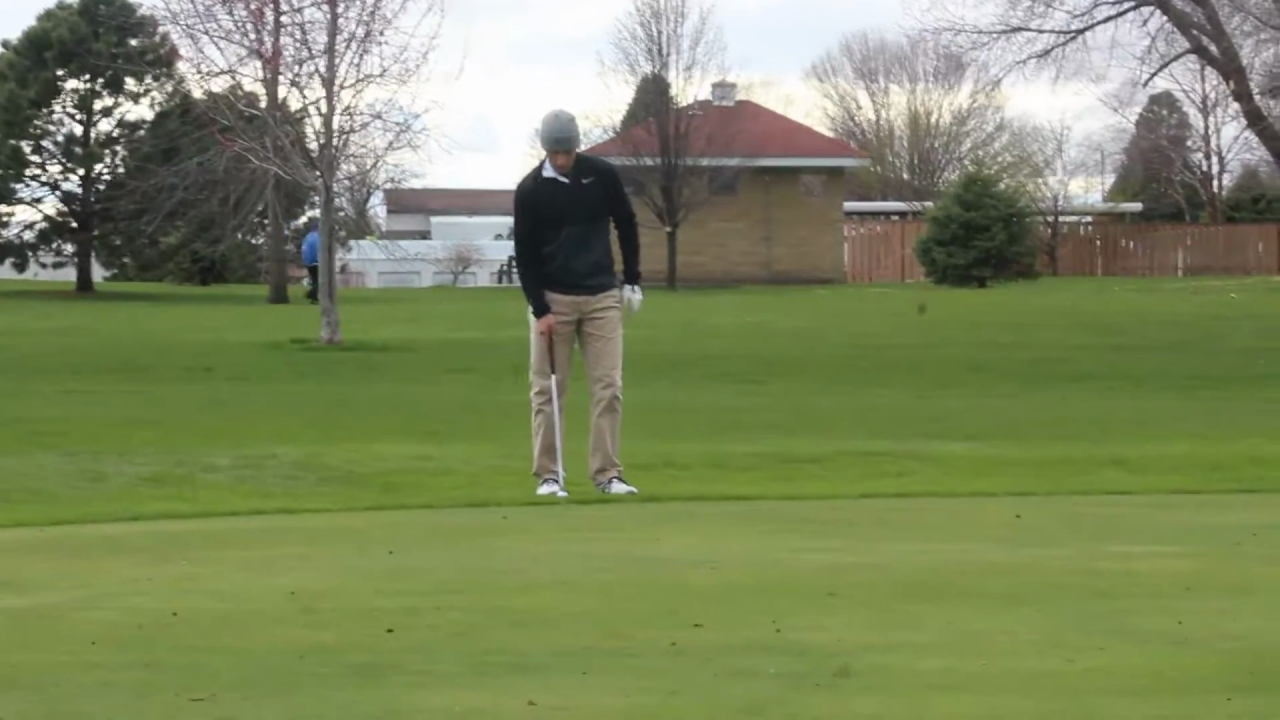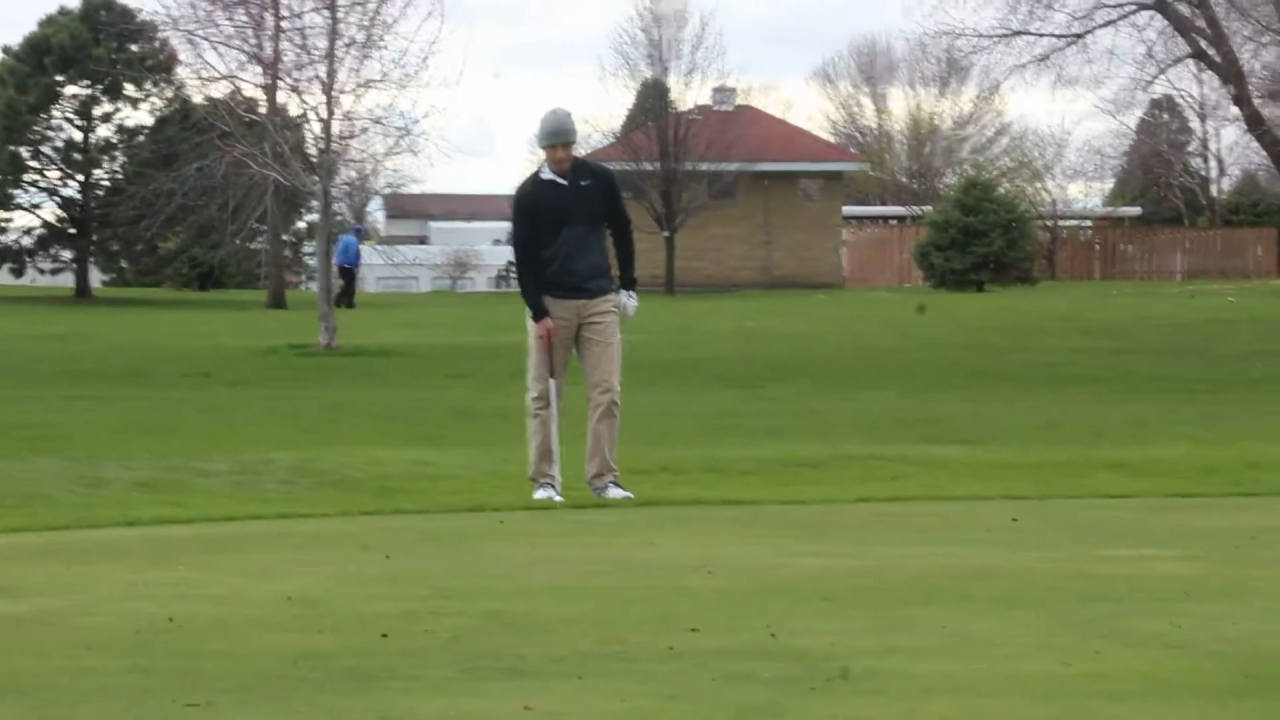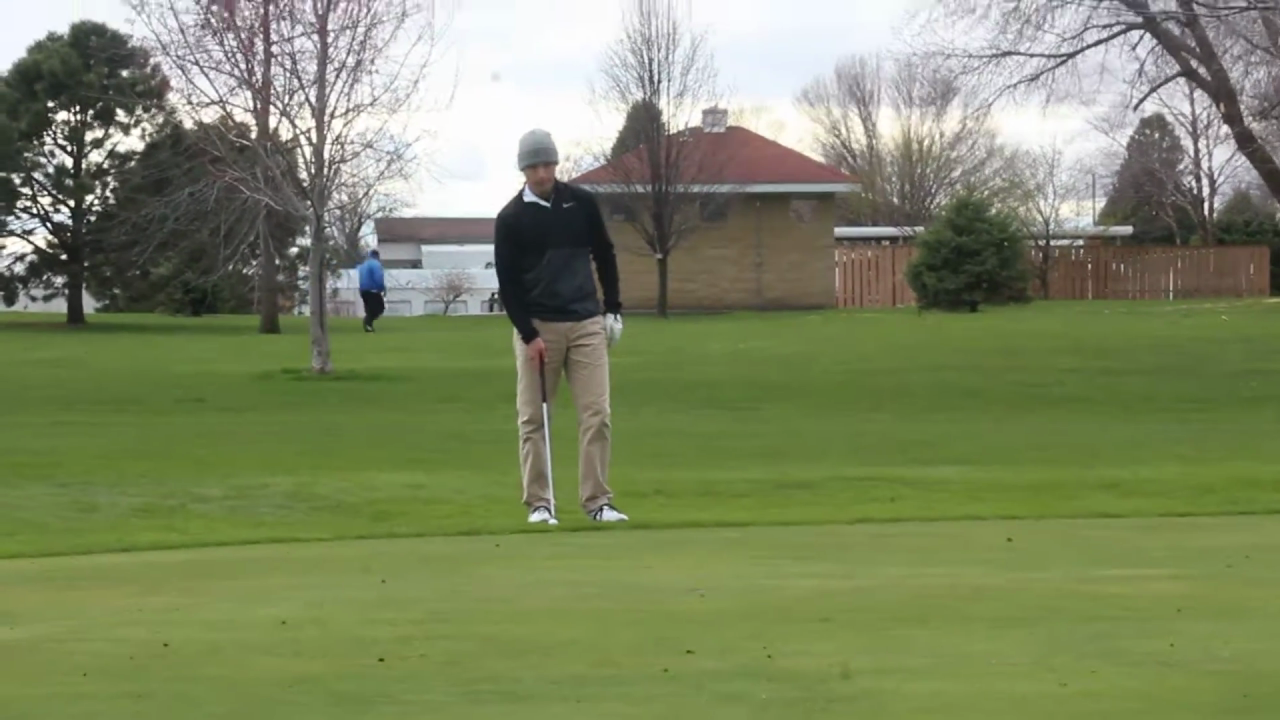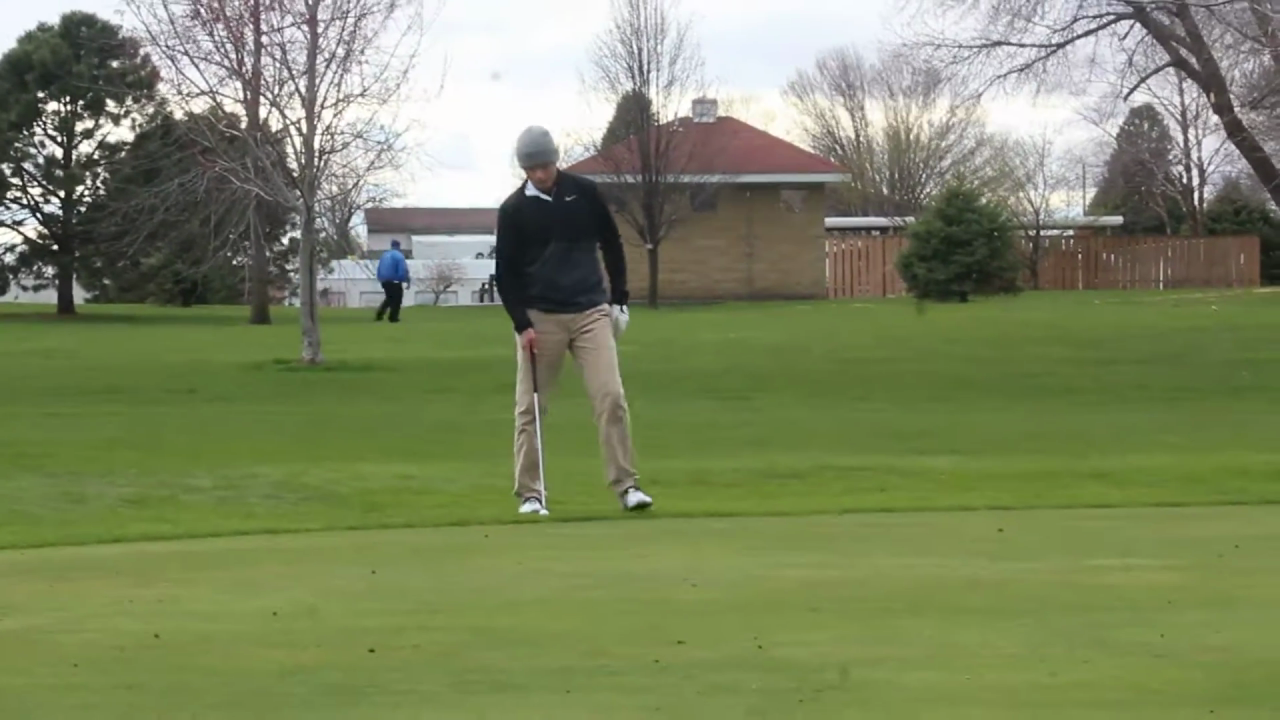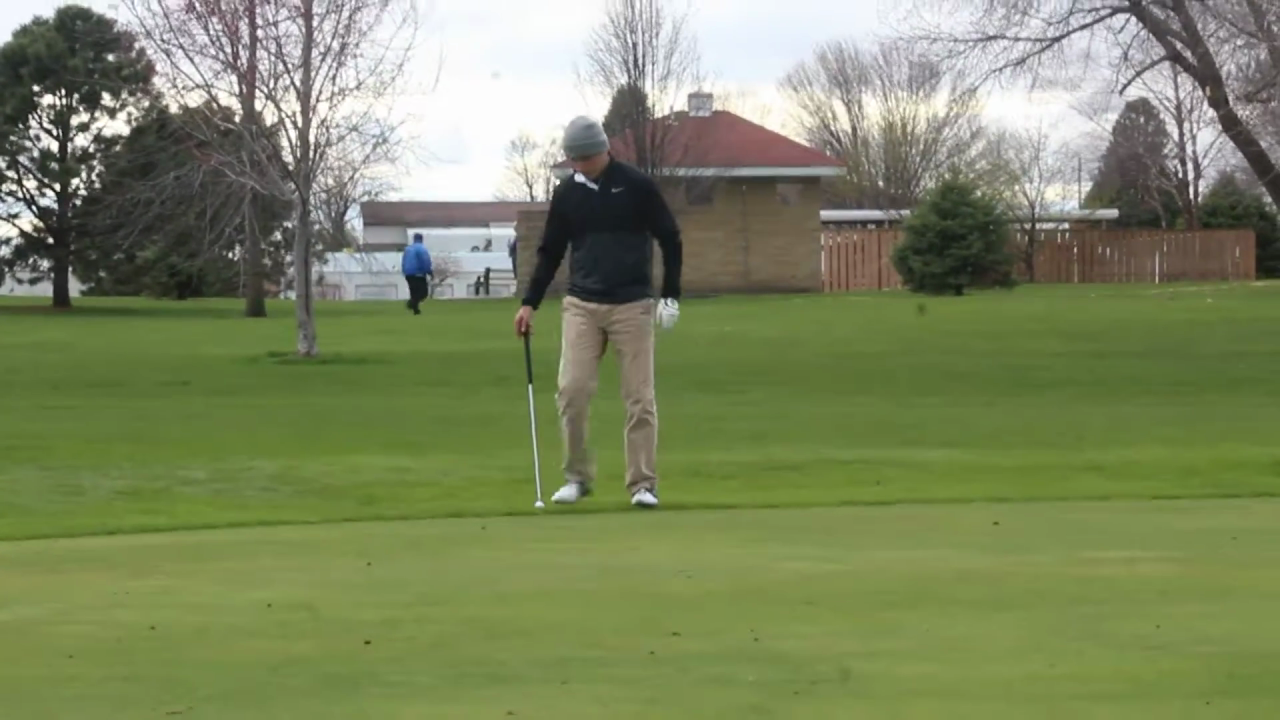
dt=0.5s
person 1, frame 1
left shoulder: (603, 174)
right shoulder: (530, 190)
left elbow: (626, 225)
right elbow: (524, 255)
left wrist: (632, 280)
right wrist: (539, 309)
left hip: (602, 295)
right hip: (552, 299)
left knee: (608, 386)
right knee: (546, 389)
left ankle: (607, 473)
right ankle: (547, 474)
person 1, frame 2
left shoulder: (600, 179)
right shoulder: (529, 194)
left elbow: (622, 231)
right elbow: (524, 258)
left wrist: (628, 285)
right wrist: (538, 313)
left hip: (600, 301)
right hip: (550, 304)
left knee: (606, 392)
right knee: (542, 394)
left ankle: (603, 478)
right ankle: (544, 479)
person 1, frame 3
left shoulder: (582, 202)
right shoulder: (511, 218)
left elbow: (604, 255)
right elbow: (507, 283)
left wrist: (613, 309)
right wrist: (528, 334)
left hip: (587, 323)
right hip: (537, 327)
left knee: (596, 414)
right knee: (532, 418)
left ankle: (597, 501)
right ankle: (538, 503)
person 1, frame 4
left shoulder: (585, 192)
right shoulder: (513, 209)
left elbow: (612, 245)
right elbow: (506, 273)
left wrist: (619, 299)
right wrist: (521, 325)
left hip: (591, 312)
right hip: (540, 317)
left knee: (610, 396)
right knee: (529, 408)
left ankle: (628, 484)
right ankle: (530, 492)
person 1, frame 5
left shoulder: (637, 185)
right shoulder: (566, 193)
left elbow: (670, 239)
right elbow: (550, 251)
left wrist: (670, 295)
right wrist: (530, 301)
left hip: (632, 305)
right hip: (581, 304)
left knee: (639, 397)
right knee: (572, 389)
left ankle: (642, 483)
right ankle: (578, 475)
